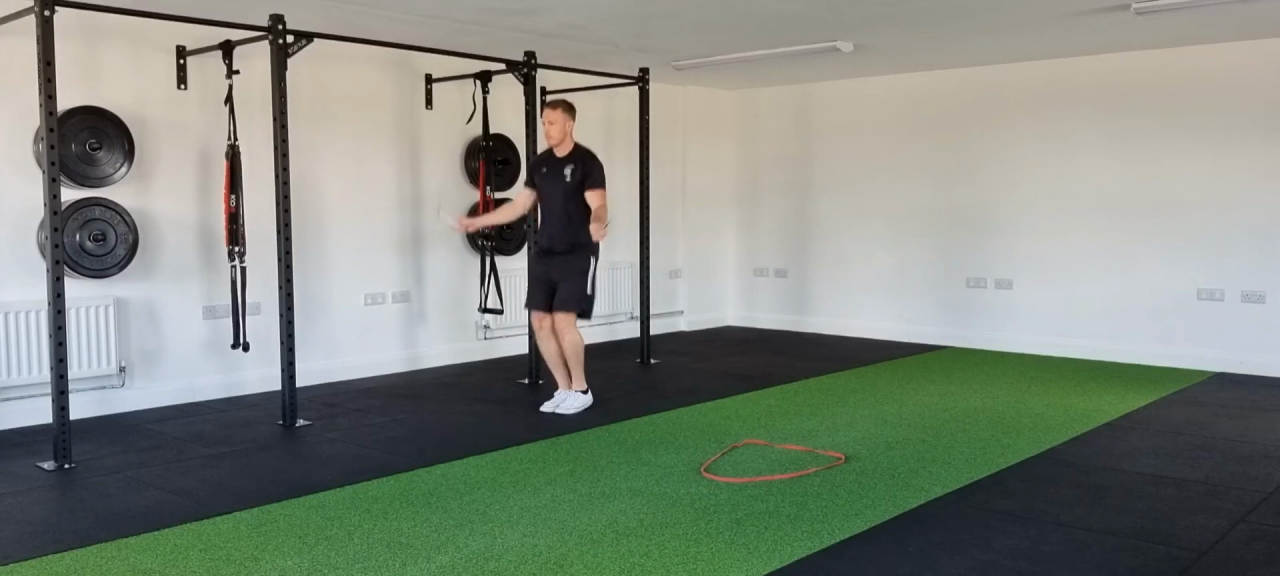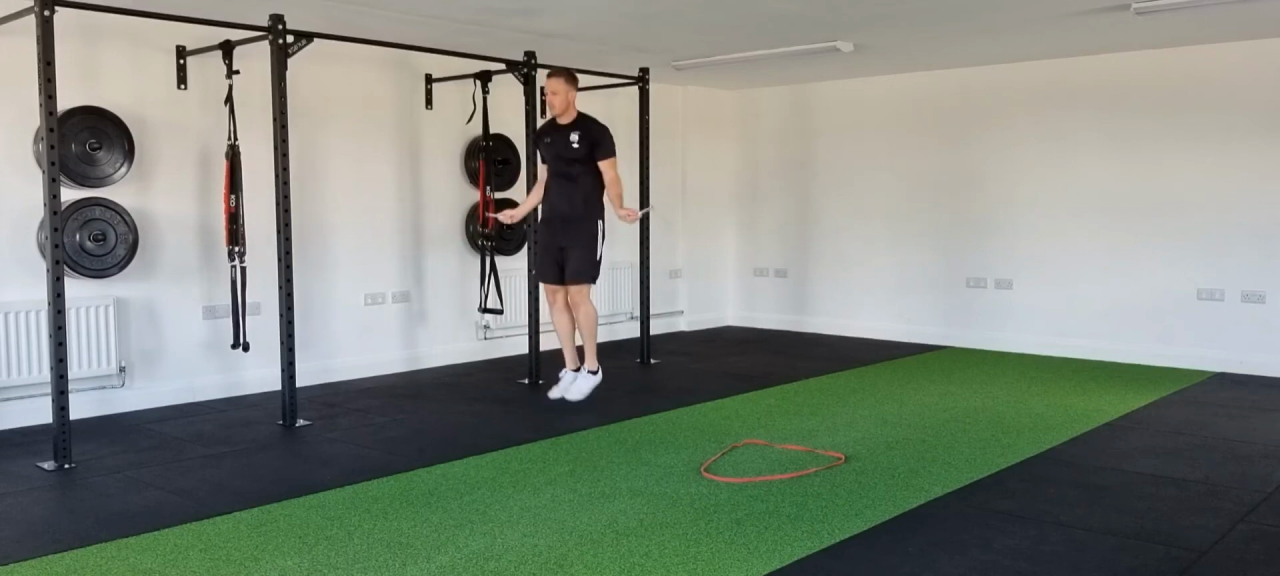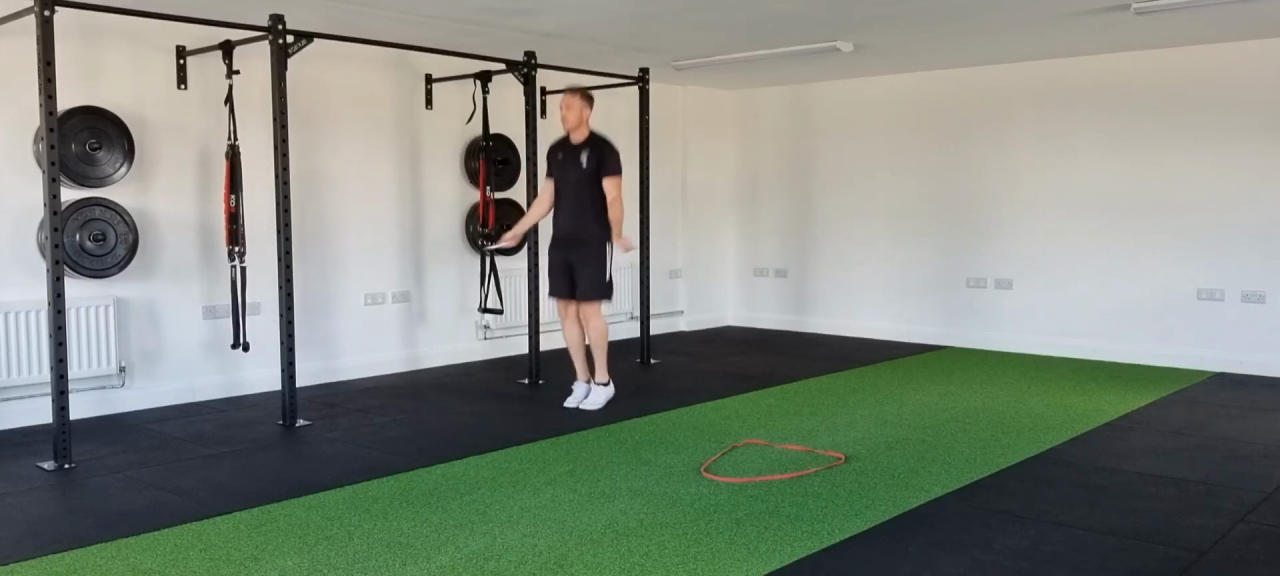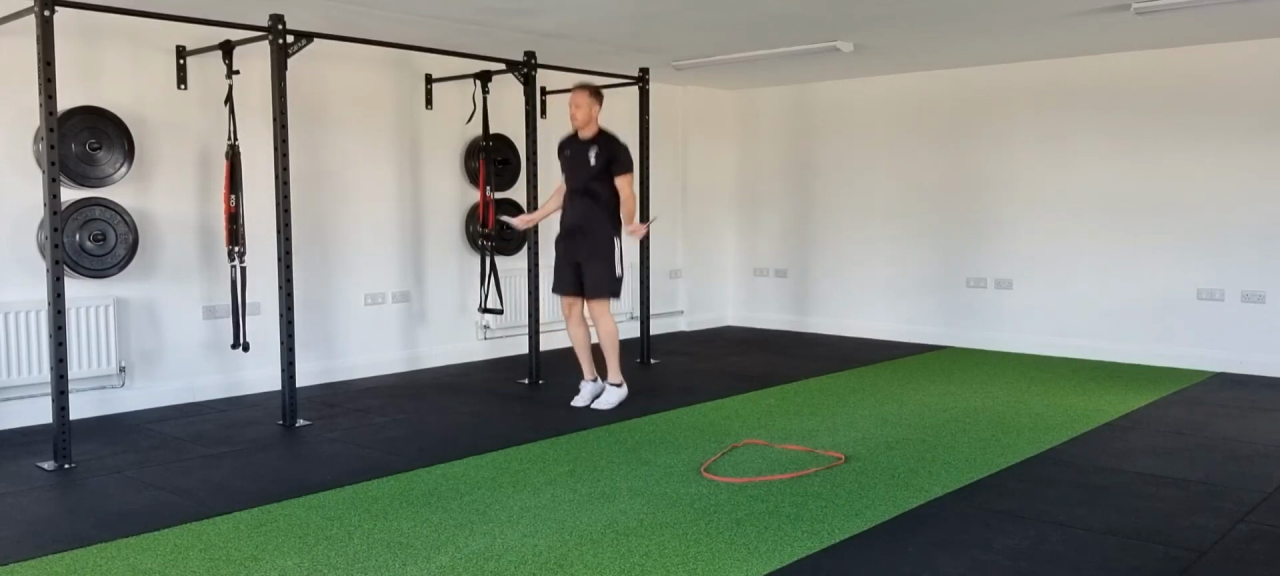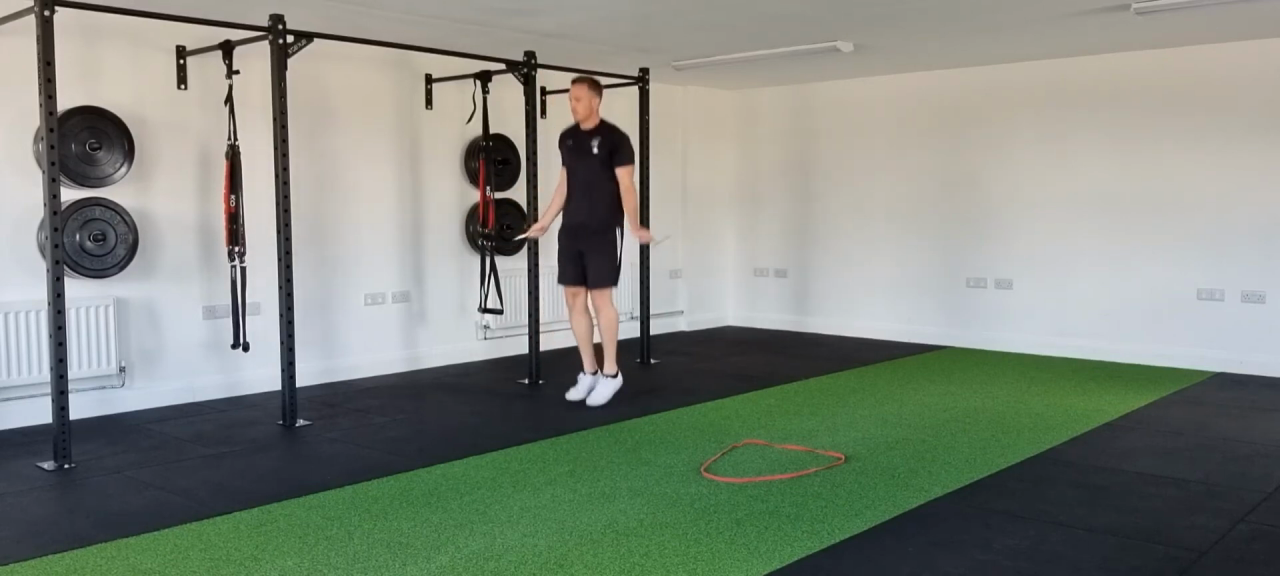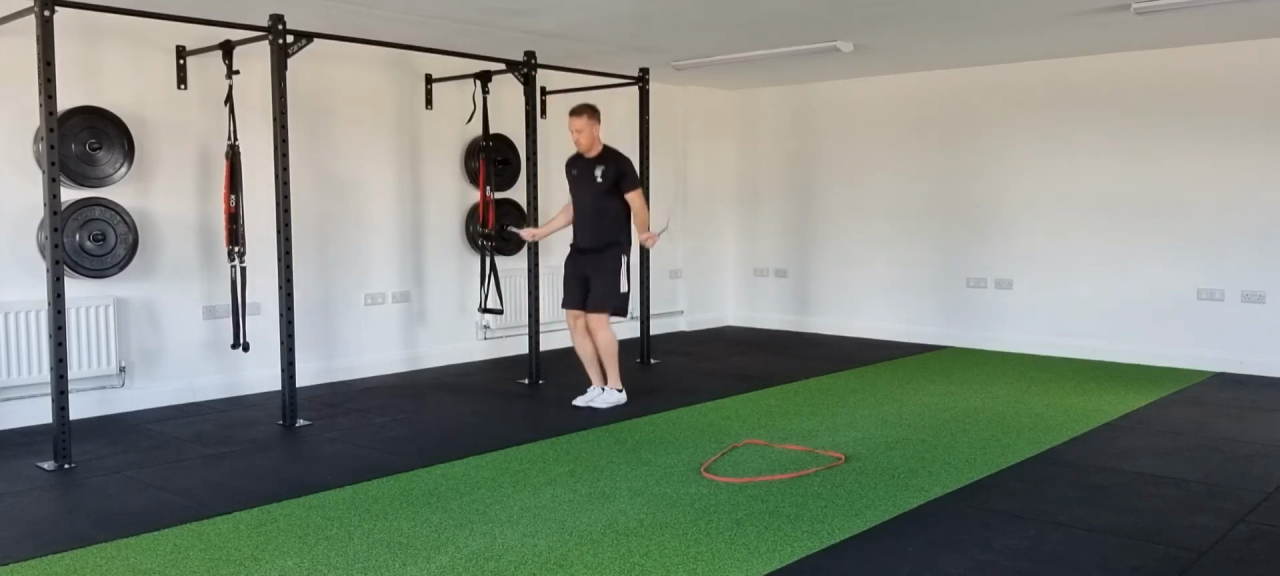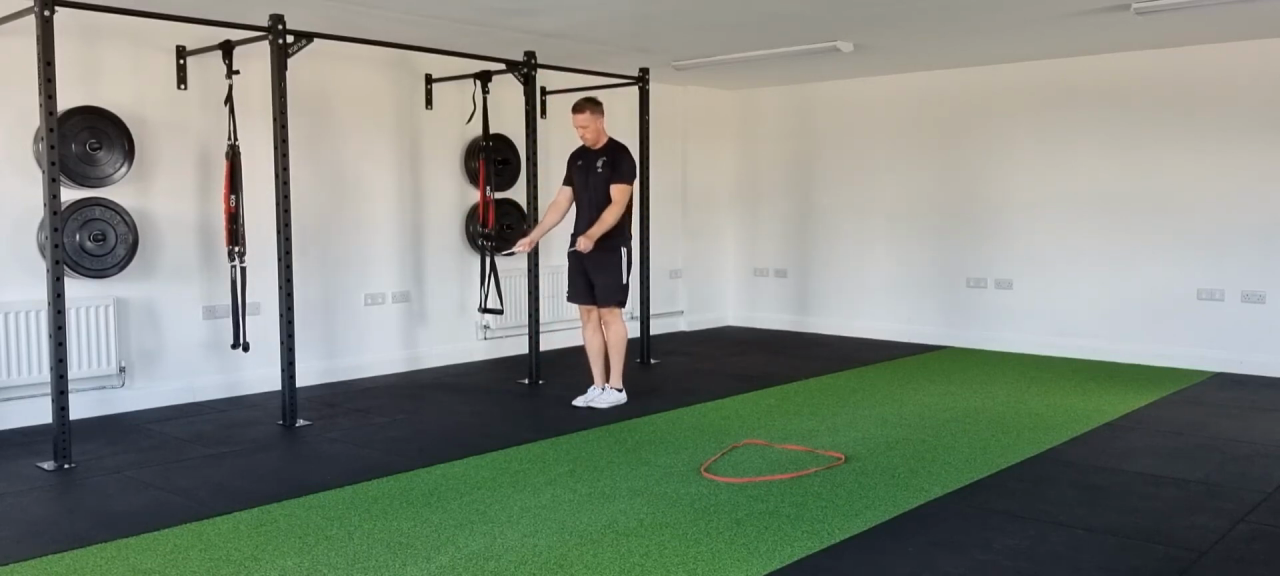
dt=0.7s
person 1, frame 1
left shoulder: (587, 163)
right shoulder: (540, 163)
left elbow: (598, 206)
right elbow: (521, 205)
left wrist: (597, 226)
right wrist: (478, 221)
left hip: (577, 256)
right hip: (544, 255)
left knee: (564, 322)
right knee: (541, 323)
left ankle: (581, 390)
right ankle: (564, 389)
person 1, frame 2
left shoulder: (594, 130)
right shoulder: (545, 134)
left elbow: (611, 176)
left wrist: (619, 207)
right wrist: (520, 211)
left hip: (586, 223)
right hip: (552, 222)
left knee: (578, 293)
right knee: (554, 295)
left ankle: (590, 367)
right ankle: (571, 369)
person 1, frame 3
left shoulder: (603, 150)
right shoulder: (556, 151)
left elbow: (612, 197)
right elbow: (547, 196)
left wrist: (617, 233)
right wrist: (518, 230)
left hip: (594, 242)
right hip: (562, 241)
left knee: (590, 310)
right knee: (566, 310)
left ankle: (602, 381)
right ankle: (583, 381)
person 1, frame 4
left shoulder: (613, 148)
right shoulder: (566, 146)
left elbow: (626, 193)
left wrist: (631, 224)
right wrist: (533, 218)
left hip: (602, 241)
right hip: (571, 239)
left knee: (599, 310)
right knee: (570, 309)
left ankle: (617, 384)
right ankle: (591, 380)
person 1, frame 5
left shoulder: (616, 138)
right shoulder: (567, 138)
left elbow: (626, 185)
left wrist: (635, 225)
right wrist: (544, 221)
left hip: (605, 231)
right hip: (572, 229)
left knee: (600, 298)
right knee: (574, 298)
left ankle: (610, 373)
right ankle: (589, 372)
person 1, frame 6
left shoulder: (618, 163)
right shoulder: (573, 164)
left elbow: (638, 205)
left wrist: (643, 233)
right wrist: (542, 231)
left hip: (611, 255)
right hip: (579, 254)
left knee: (597, 321)
right knee: (576, 321)
left ankle: (616, 387)
right ankle: (598, 386)
person 1, frame 7
left shoulder: (619, 155)
right shoulder: (577, 158)
left elbow: (618, 204)
right elbow: (561, 203)
left wrist: (592, 236)
right wrist: (534, 236)
left hip: (611, 248)
right hip: (580, 248)
left knee: (610, 315)
right knee: (588, 316)
left ankle: (616, 387)
right ankle: (599, 385)
